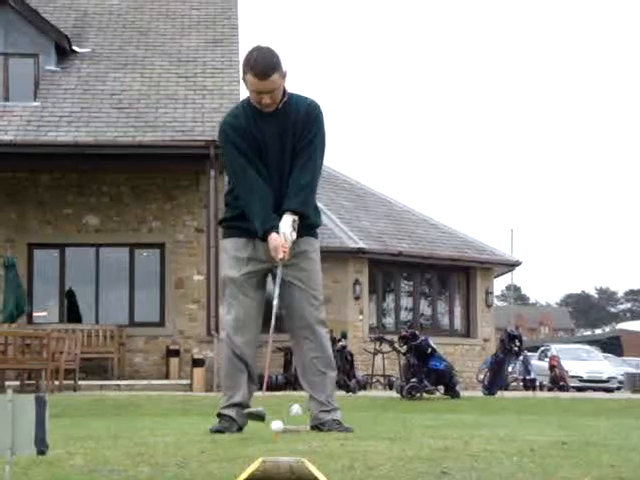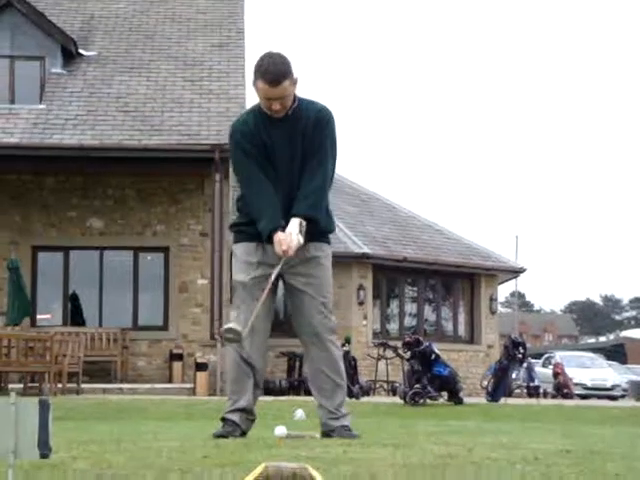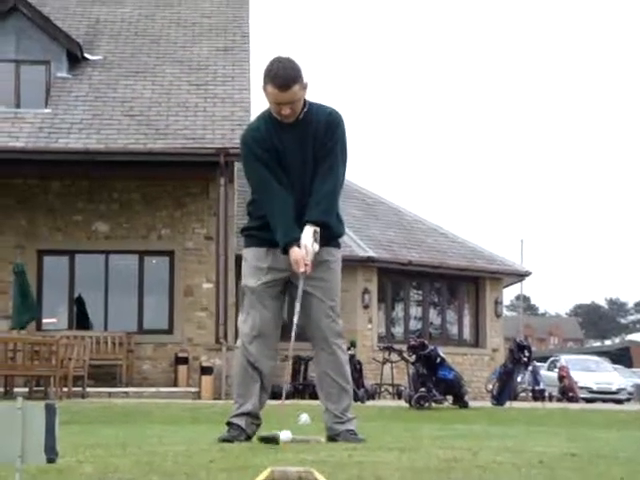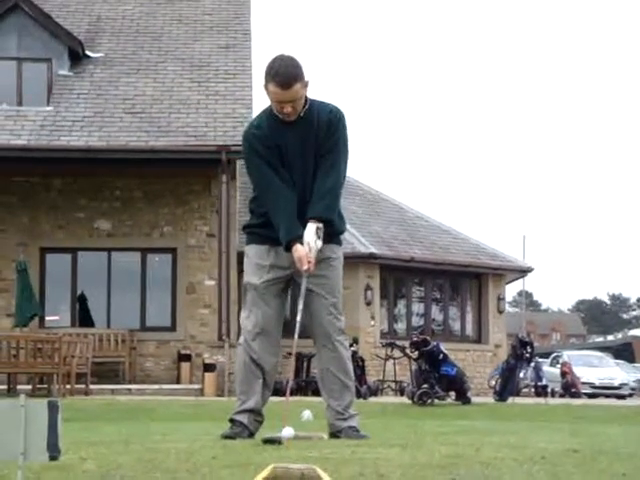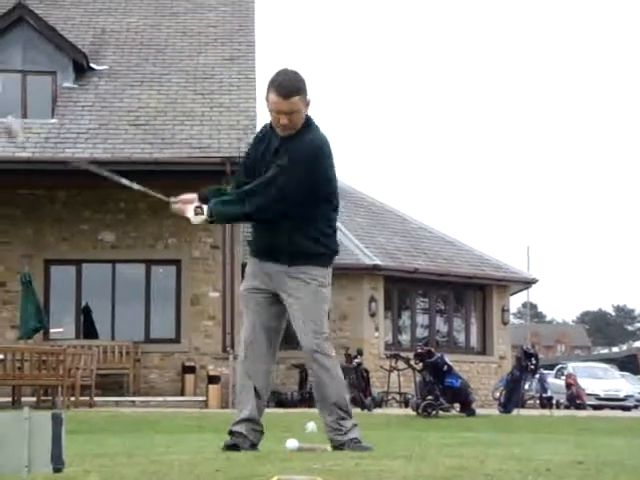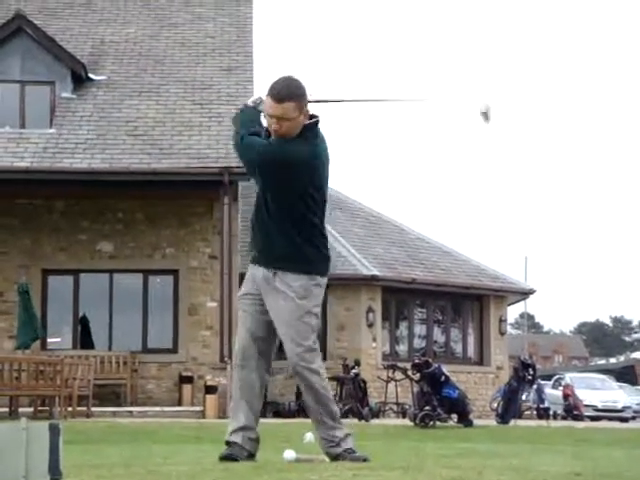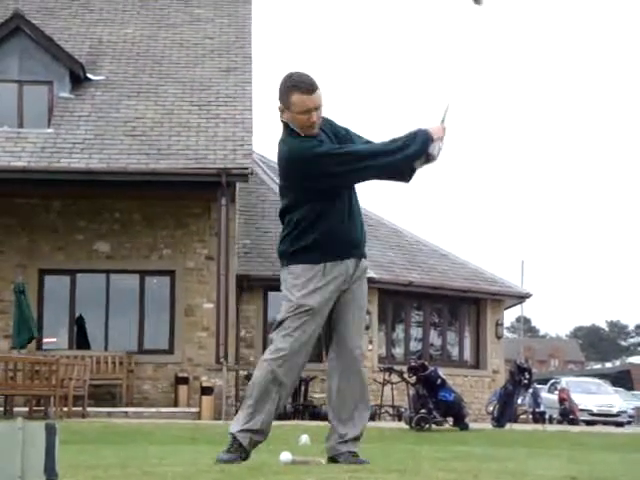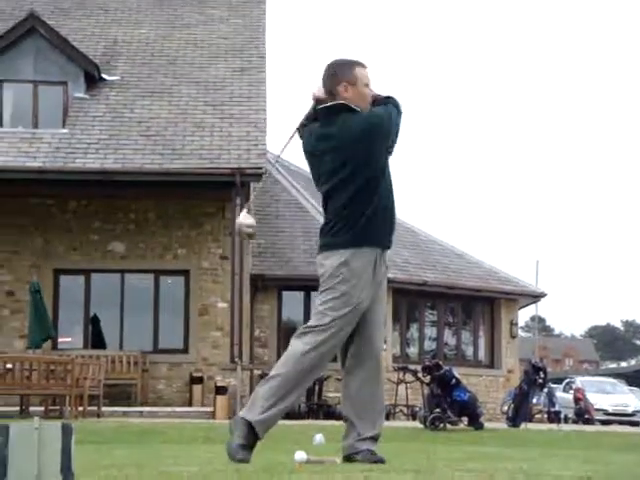
dt=0.5s
person 1, frame 1
left shoulder: (308, 113)
right shoulder: (233, 124)
left elbow: (307, 173)
right elbow: (247, 183)
left wrist: (290, 220)
right wrist: (268, 232)
left hip: (298, 233)
right hip: (245, 235)
left knee: (311, 325)
right knee: (238, 328)
left ankle: (325, 412)
right ankle: (234, 410)
person 1, frame 2
left shoulder: (319, 118)
right shoulder: (243, 130)
left elbow: (319, 176)
right elbow: (255, 186)
left wrist: (299, 223)
right wrist: (275, 231)
left hip: (310, 239)
right hip: (256, 239)
left knee: (321, 331)
right knee: (247, 330)
left ankle: (335, 419)
right ankle: (238, 415)
person 1, frame 3
left shoulder: (329, 122)
right shoulder: (255, 136)
left elbow: (329, 182)
right elbow: (271, 194)
left wrist: (312, 230)
right wrist: (291, 243)
left hip: (320, 243)
right hip: (266, 244)
left knee: (328, 335)
right knee: (254, 334)
left ankle: (341, 422)
right ankle: (244, 419)
person 1, frame 4
left shoulder: (331, 119)
right shoulder: (256, 133)
left elbow: (330, 180)
right elbow: (274, 192)
left wrist: (314, 227)
right wrist: (293, 241)
left hip: (322, 241)
right hip: (268, 242)
left knee: (331, 332)
right knee: (257, 332)
left ankle: (343, 419)
right ankle: (246, 416)
person 1, frame 5
left shoulder: (311, 150)
right shoulder: (269, 134)
left elbow: (259, 200)
right elbow: (247, 185)
left wrist: (205, 212)
right wrist: (205, 198)
left hip: (305, 264)
right hip: (264, 259)
left knee: (315, 345)
right knee: (253, 345)
left ankle: (343, 431)
right ankle: (245, 429)
person 1, frame 6
left shoulder: (292, 155)
right shoulder: (308, 140)
left elbow: (245, 140)
left wrist: (248, 110)
right wrist: (260, 111)
left hip: (297, 273)
right hip: (264, 267)
left knee: (302, 357)
right knee: (247, 353)
left ankle: (338, 442)
right ankle: (242, 440)
person 1, frame 7
left shoulder: (328, 130)
right shoulder: (295, 151)
left elbow: (370, 154)
right elbow: (369, 161)
left wrist: (416, 151)
right wrist: (422, 139)
left hip: (350, 262)
right hip: (309, 266)
left knee: (350, 356)
right knee: (286, 352)
left ankle: (344, 442)
right ankle: (243, 436)
person 1, frame 8
left shoulder: (315, 134)
right shoulder: (369, 127)
right elbow: (392, 106)
left wrist: (322, 100)
right wrist: (333, 97)
left hip: (363, 255)
right hip: (352, 255)
left knee: (367, 353)
right knee: (316, 342)
left ankle: (360, 441)
right ankle: (251, 421)
